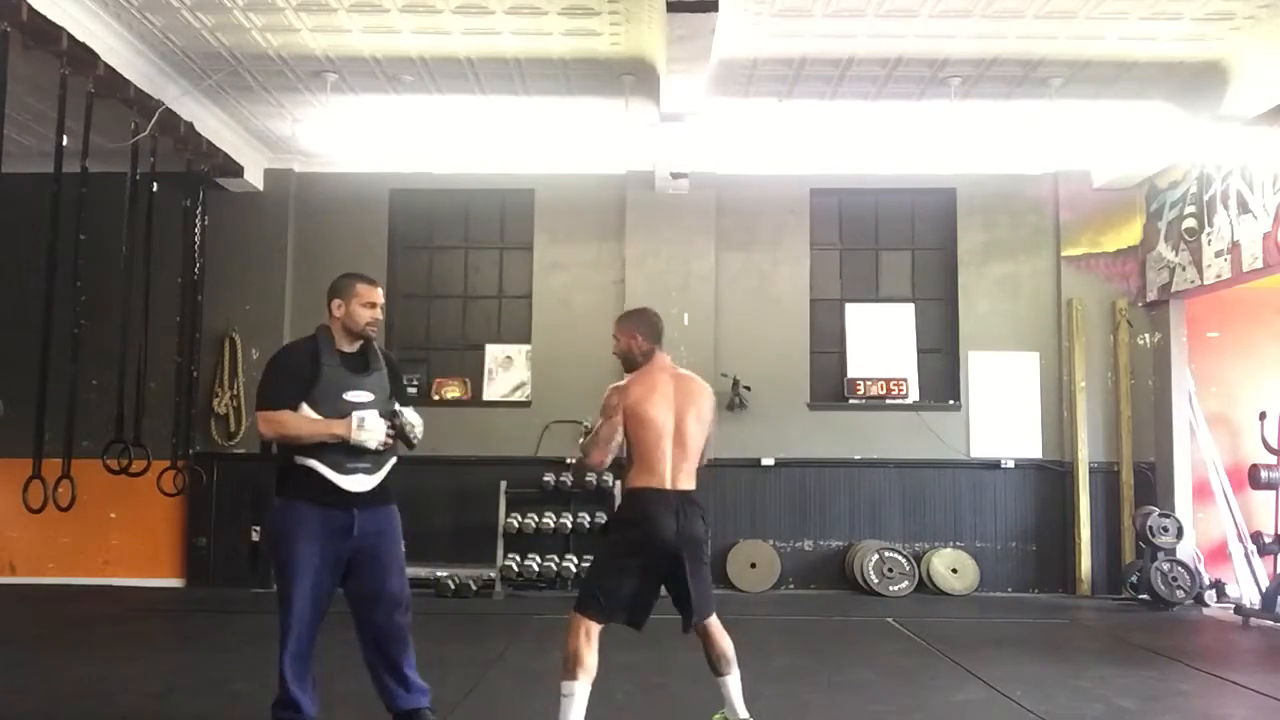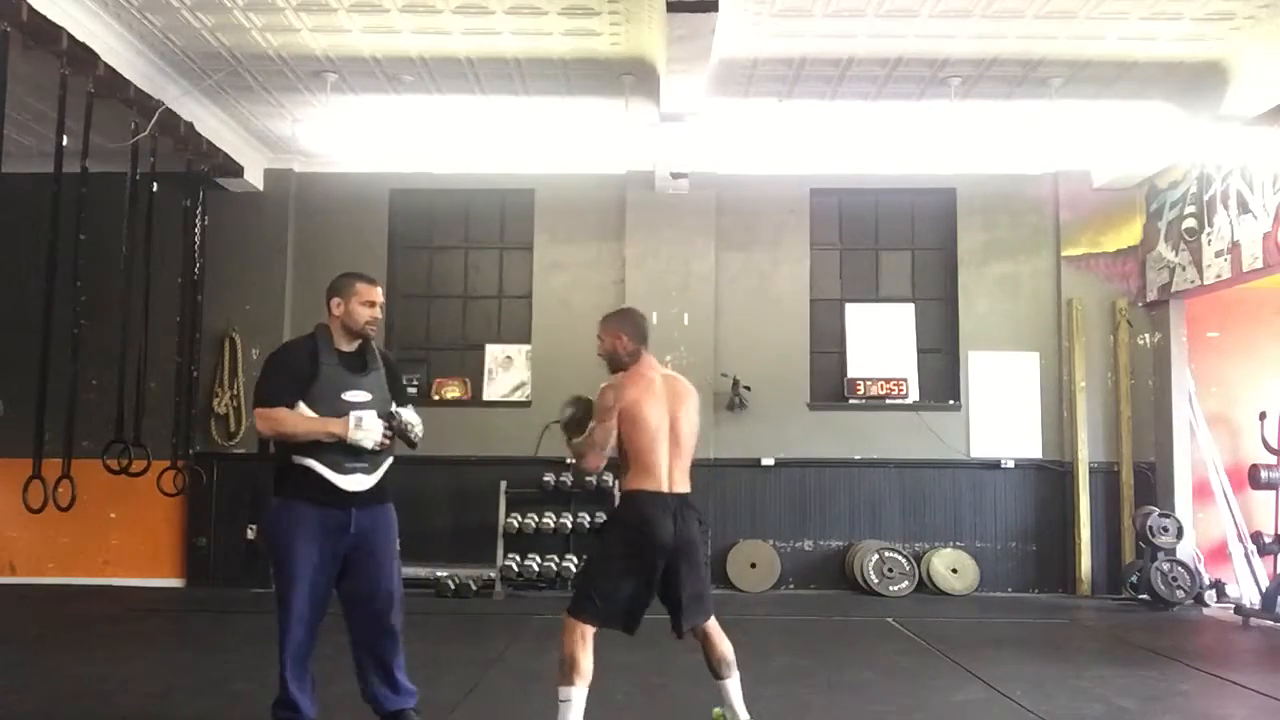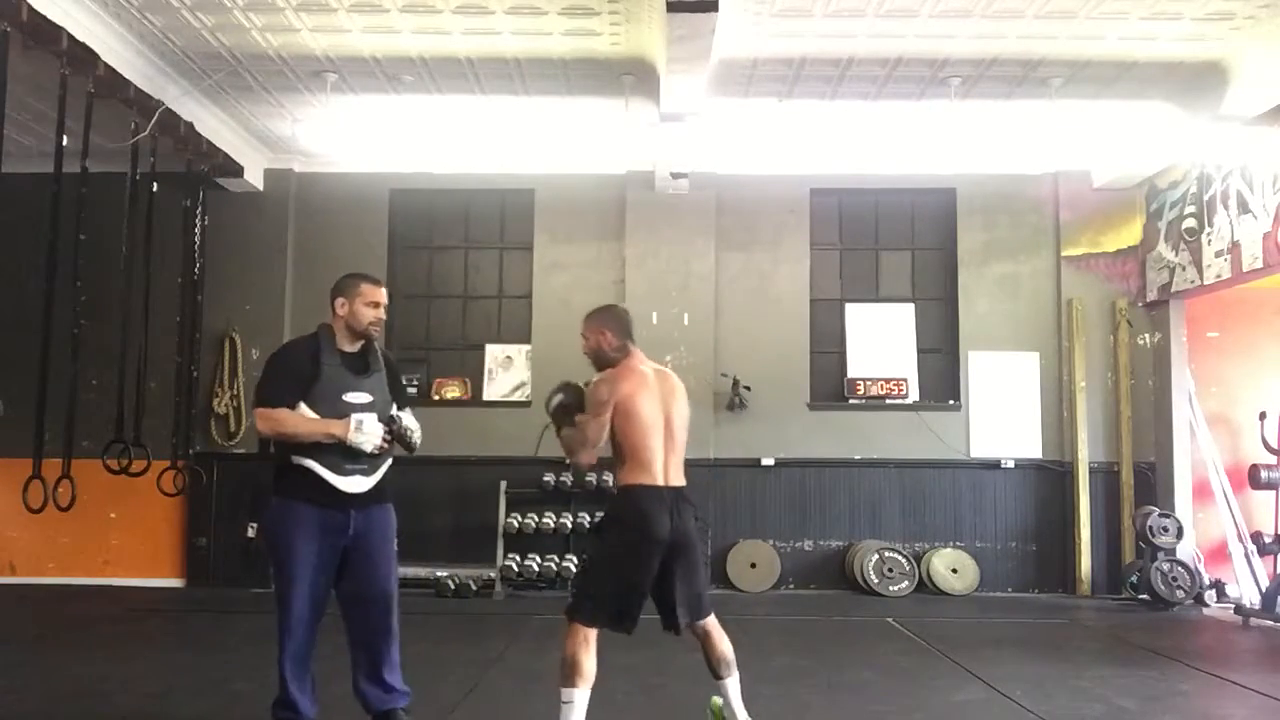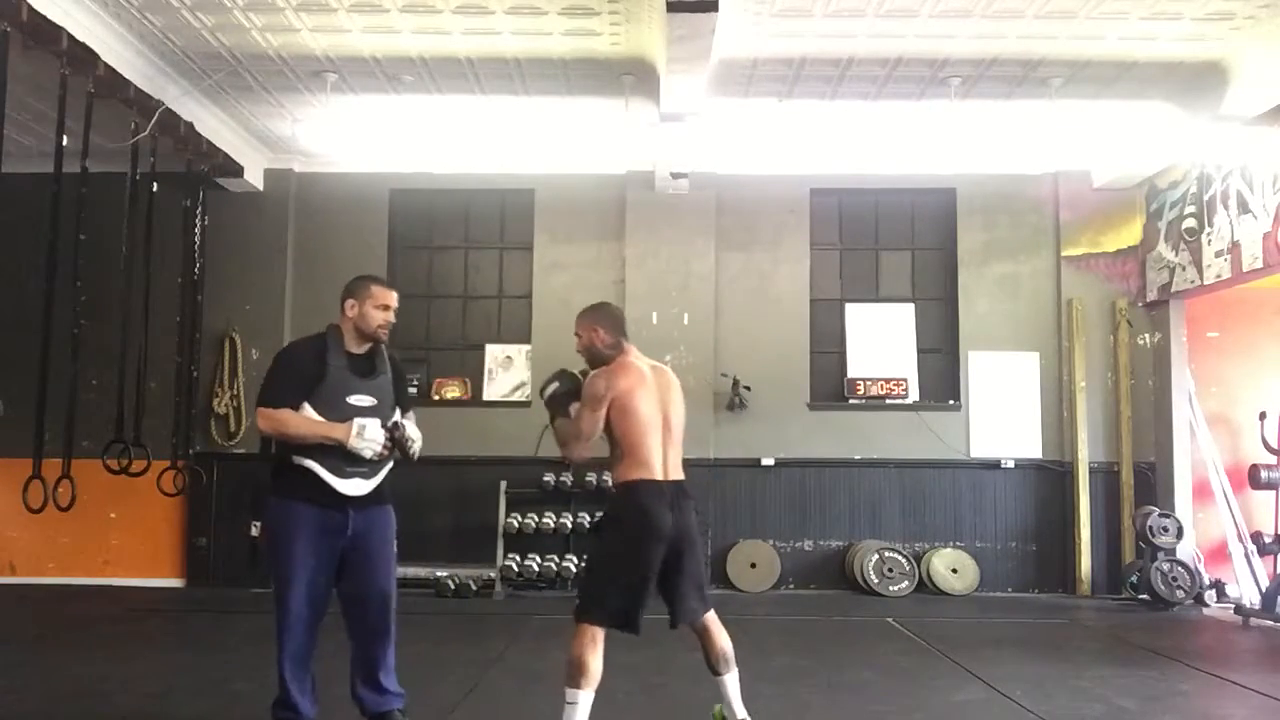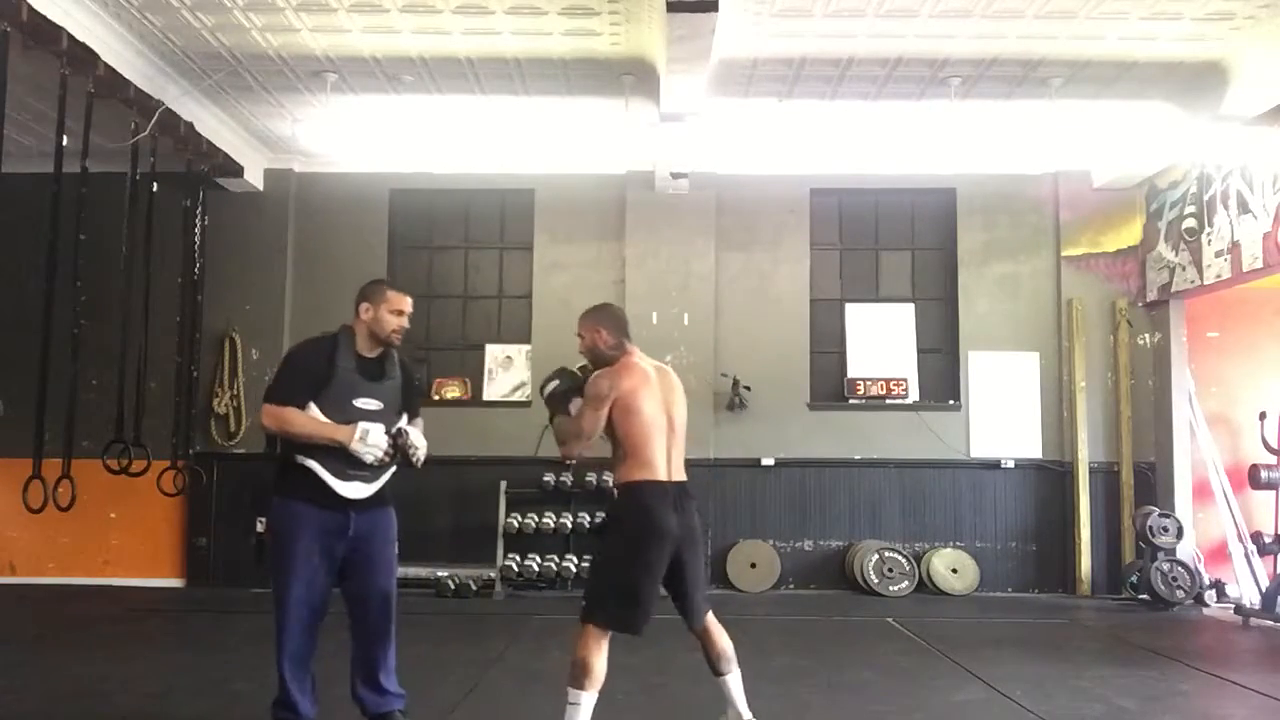
dt=0.1s
person 1, frame 1
left shoulder: (384, 362)
right shoulder: (297, 358)
right elbow: (269, 423)
left wrist: (407, 422)
right wrist: (347, 427)
left hip: (375, 509)
right hip: (308, 510)
left knee: (389, 609)
right knee: (300, 616)
person 1, frame 2
left shoulder: (382, 362)
right shoulder: (295, 357)
left elbow: (398, 414)
right elbow: (266, 421)
left wrist: (407, 422)
right wrist: (345, 427)
left hip: (372, 508)
right hip: (305, 508)
left knee: (381, 608)
right knee: (299, 614)
person 1, frame 3
left shoulder: (383, 363)
right shoulder: (297, 356)
left elbow: (397, 416)
right elbow: (267, 420)
left wrist: (405, 426)
right wrist: (344, 429)
left hip: (371, 508)
right hip: (305, 509)
left knee: (378, 609)
right knee: (299, 614)
person 1, frame 4
left shoulder: (390, 366)
right shoulder: (304, 355)
left elbow: (401, 418)
right elbow: (268, 419)
left wrist: (408, 433)
right wrist: (346, 433)
left hip: (370, 509)
right hip: (304, 508)
left knee: (376, 607)
right knee: (298, 612)
person 1, frame 5
left shoulder: (401, 372)
right shoulder: (314, 355)
left elbow: (410, 423)
right elbow: (273, 416)
left wrist: (413, 439)
right wrist: (349, 435)
left hip: (372, 511)
right hip: (307, 508)
left knee: (377, 609)
right knee: (298, 612)
person 2, frame 1
left shoulder: (624, 391)
right shoulder: (702, 390)
left elbow: (596, 460)
left wrist: (590, 440)
left hip: (642, 515)
right hip: (688, 515)
left knee: (585, 624)
right knee: (705, 620)
person 2, frame 2
left shoulder: (616, 390)
right shoulder: (687, 389)
left elbow: (592, 461)
left wrist: (574, 433)
left hip: (640, 516)
right hip: (685, 516)
left knee: (579, 626)
right knee: (703, 623)
person 2, frame 3
left shoulder: (608, 384)
right shoulder: (674, 383)
left elbow: (583, 456)
left wrist: (563, 420)
left hip: (636, 512)
right hip: (680, 510)
left knee: (581, 628)
right knee: (703, 620)
person 2, frame 4
left shoulder: (604, 379)
right shoulder: (667, 377)
left elbow: (574, 450)
left wrist: (558, 408)
left hip: (638, 507)
right hip: (680, 504)
left knee: (590, 627)
right knee: (702, 616)
person 2, frame 5
left shoulder: (607, 379)
right shoulder: (669, 377)
left elbow: (572, 447)
left wrist: (558, 405)
left hip: (641, 508)
right hip: (682, 505)
left knee: (595, 629)
right knee: (702, 618)
